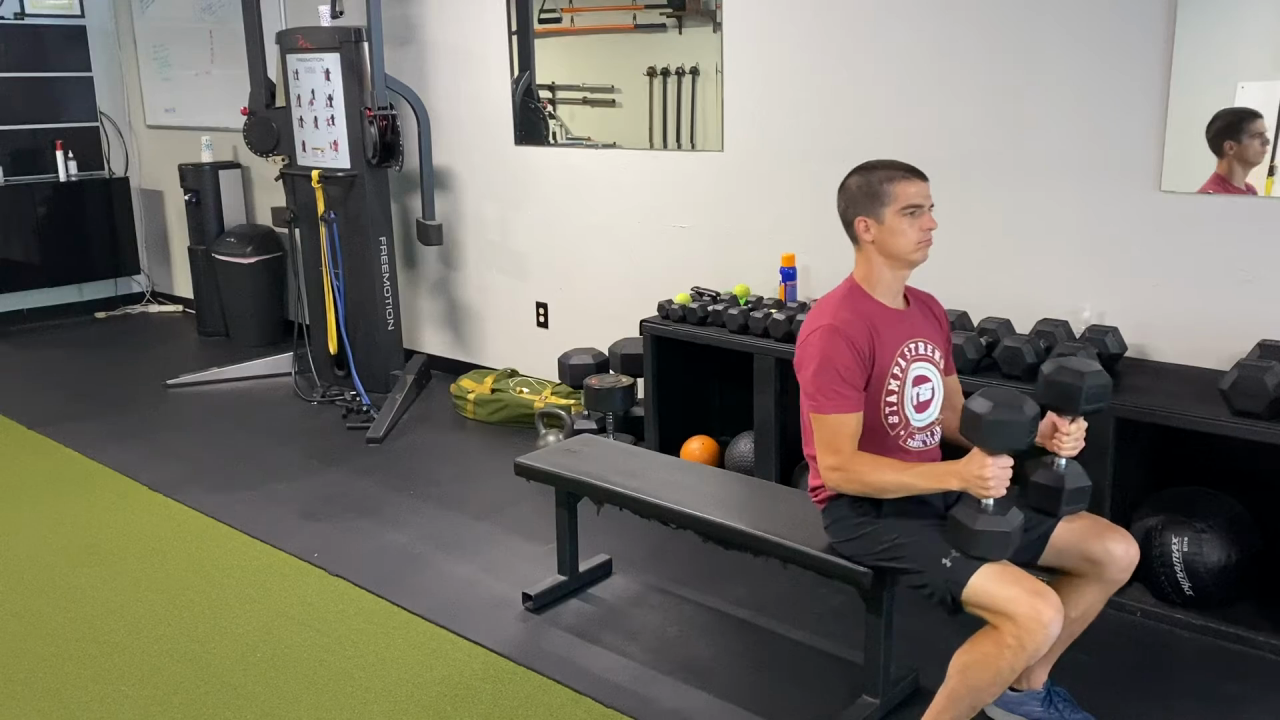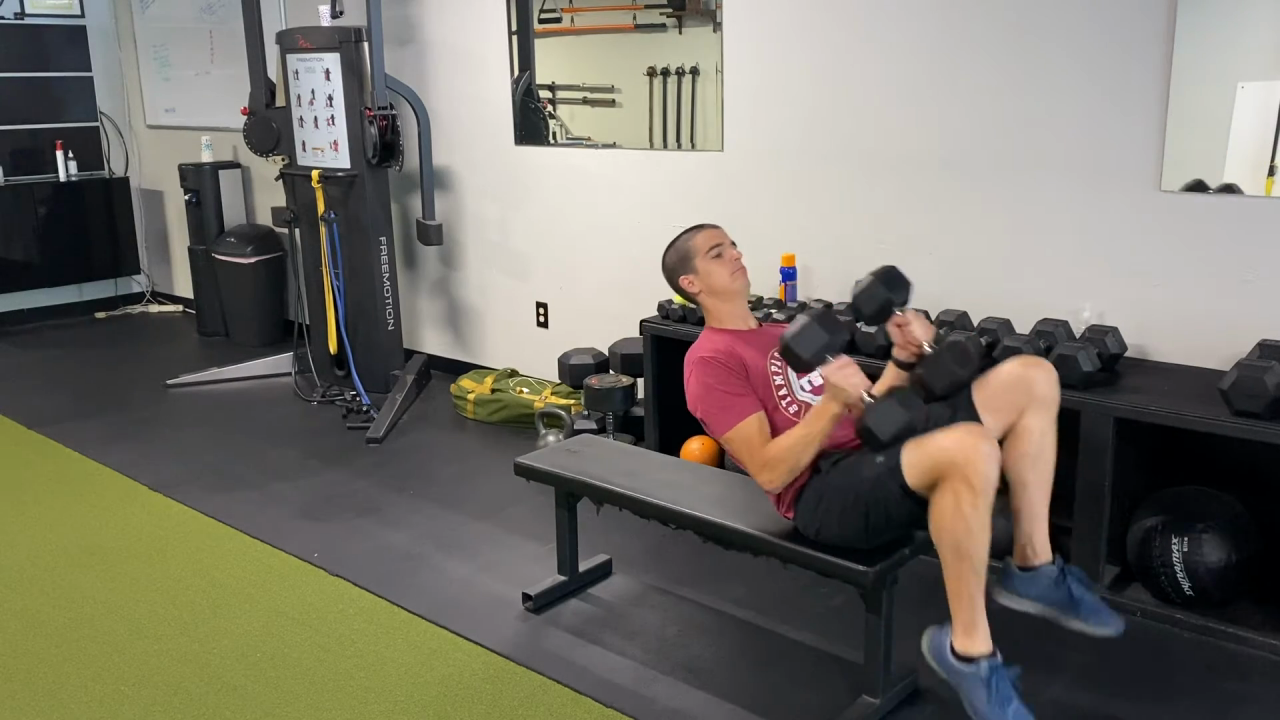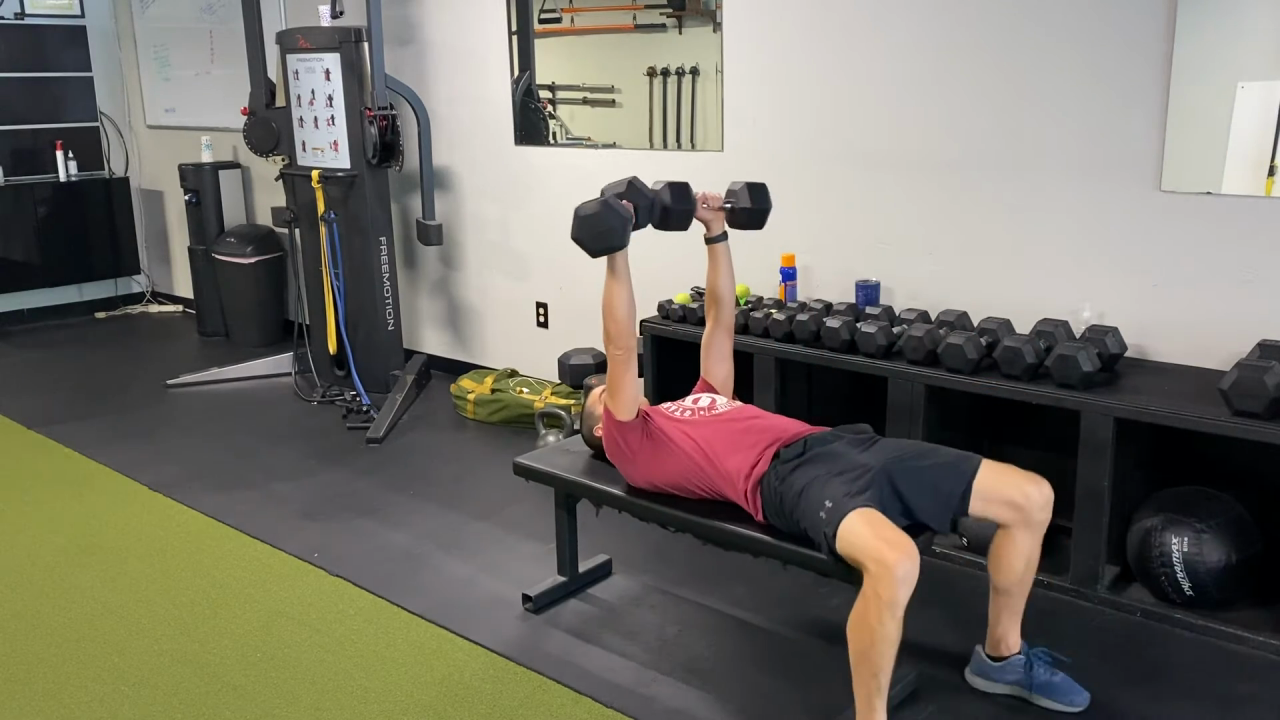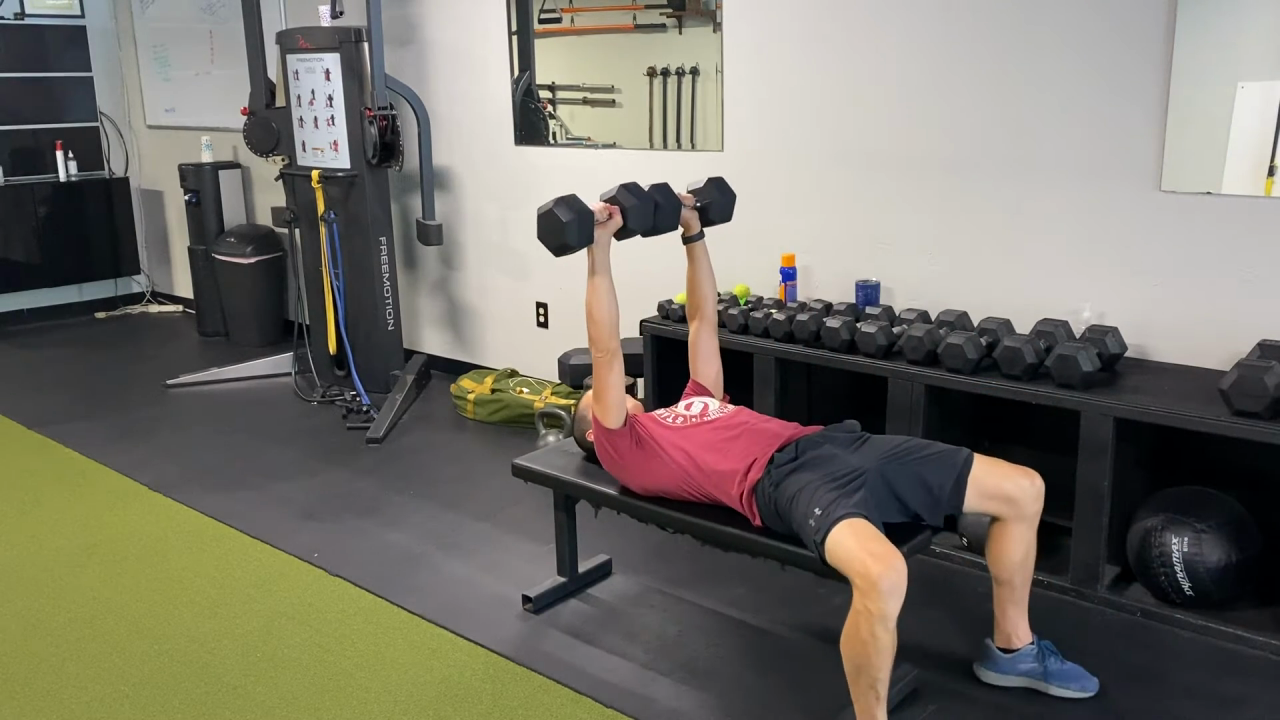
dt=1s
person 1, frame 1
left shoulder: (927, 310)
right shoulder: (835, 329)
left elbow: (956, 417)
right elbow: (838, 467)
left wrist: (1036, 432)
right wrist: (955, 475)
left hip: (932, 488)
right hip: (867, 508)
left knee: (1114, 554)
right knee: (1036, 615)
person 1, frame 2
left shoulder: (783, 335)
right shoulder: (709, 360)
right elbow: (771, 470)
left wrist: (904, 358)
right wrist: (835, 400)
left hip: (875, 453)
right hip: (826, 491)
left knee: (1029, 375)
right knee: (973, 452)
left ankle: (1034, 567)
right ankle: (969, 649)
person 1, frame 3
left shoulder: (697, 405)
right shoulder: (633, 445)
left elbow: (721, 322)
right elbow: (621, 352)
left wrist: (716, 235)
right wrist: (617, 250)
left hip: (842, 443)
right hip: (787, 475)
left knee: (1032, 497)
right knee: (895, 561)
left ankle: (1002, 655)
person 1, frame 4
left shoulder: (692, 406)
right shoulder: (625, 449)
left elbow: (704, 322)
right elbow: (606, 354)
left wrist: (693, 233)
right wrist: (599, 251)
left hip: (833, 442)
right hip: (781, 475)
left knee: (1023, 489)
right knee: (882, 576)
left ankle: (1011, 648)
